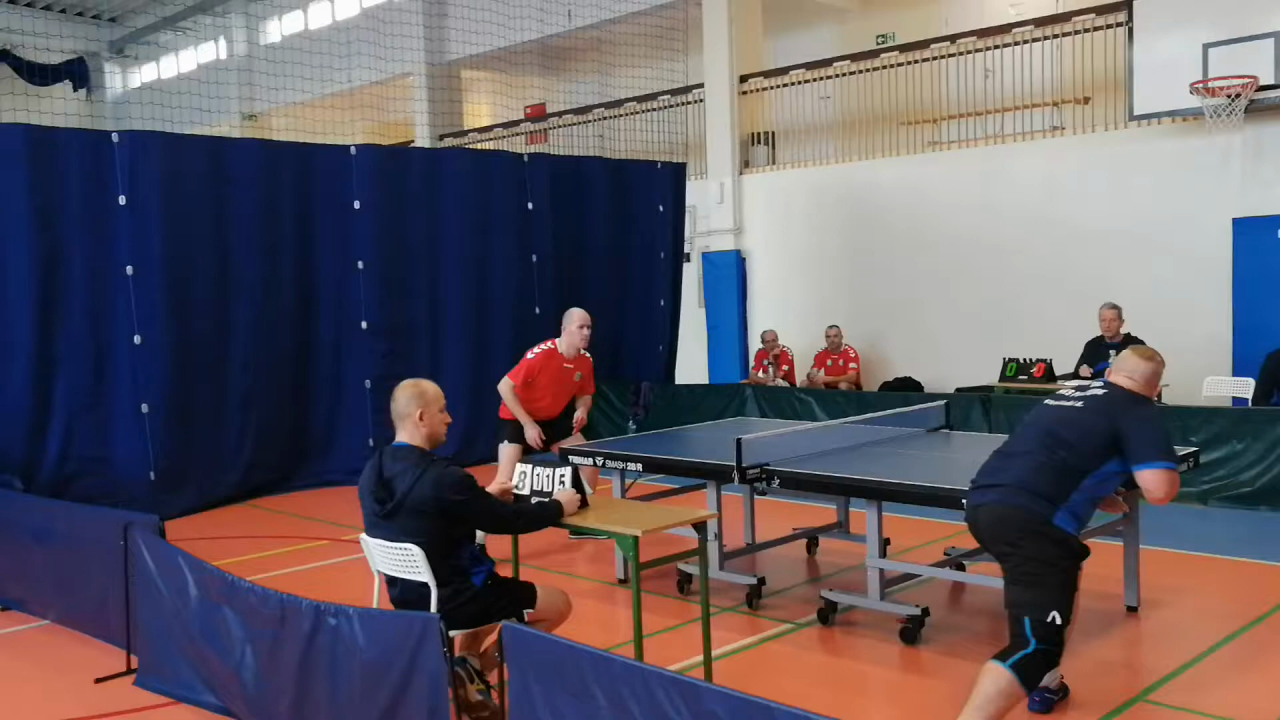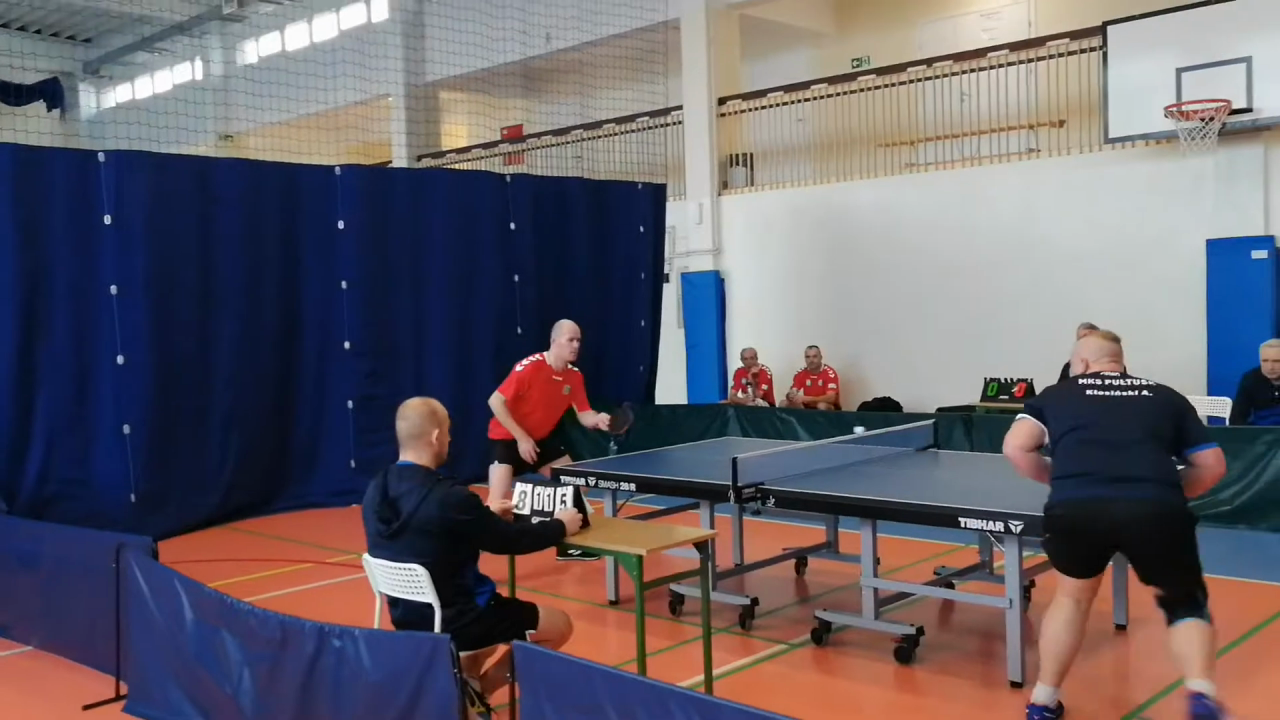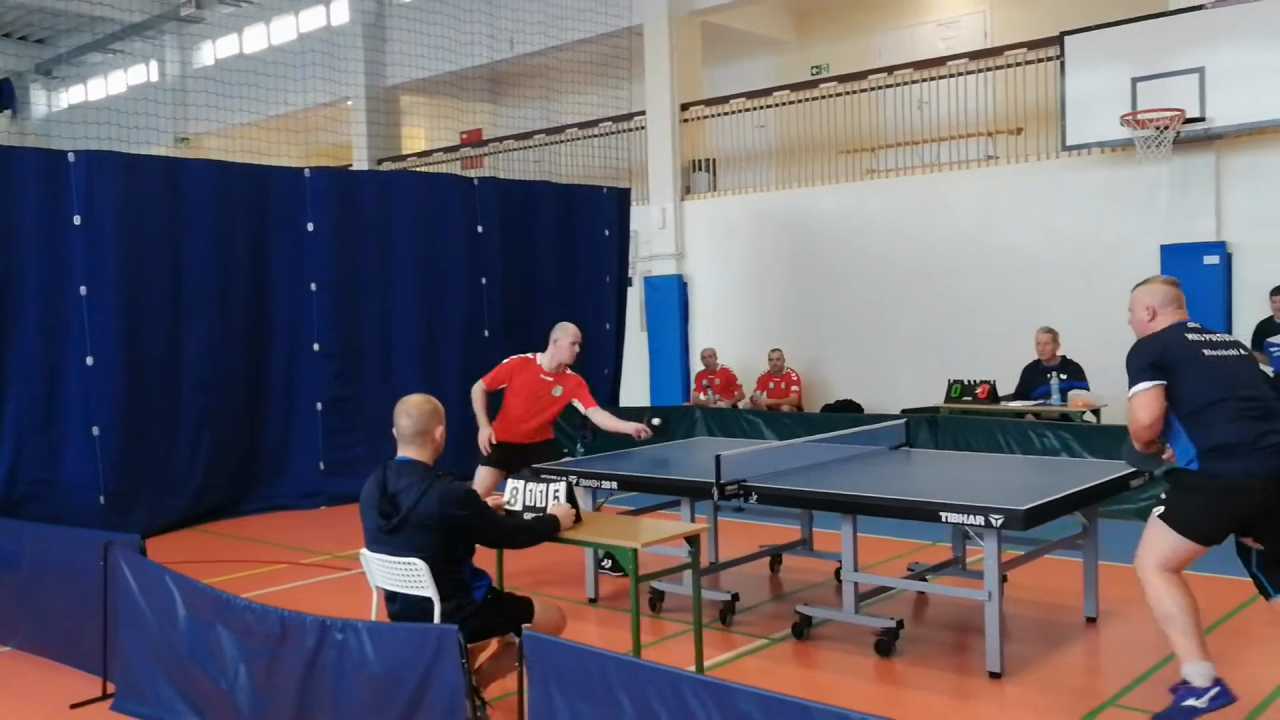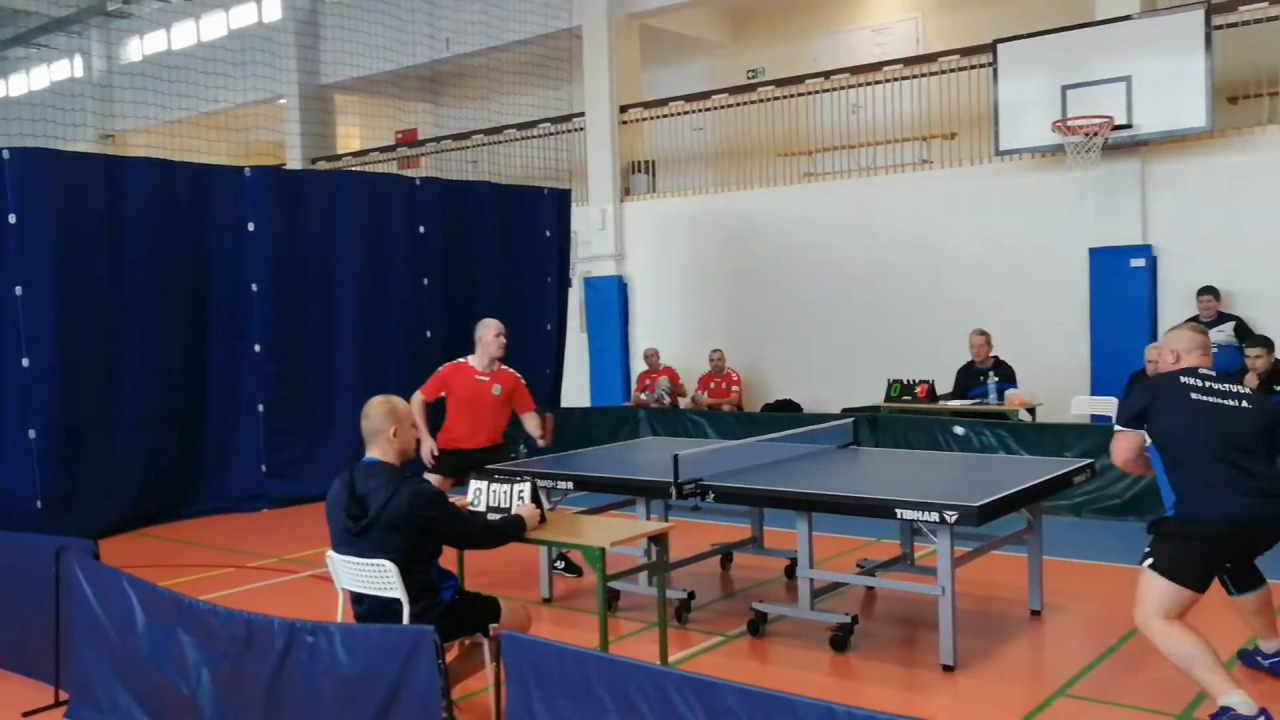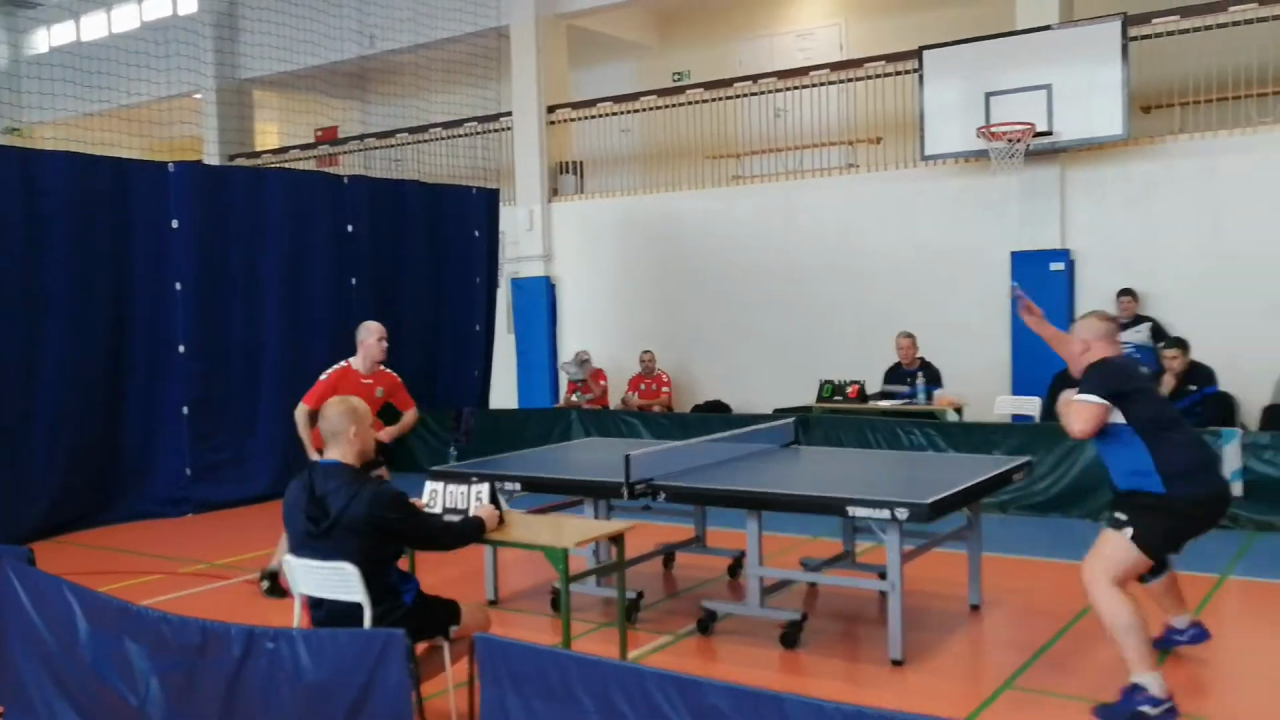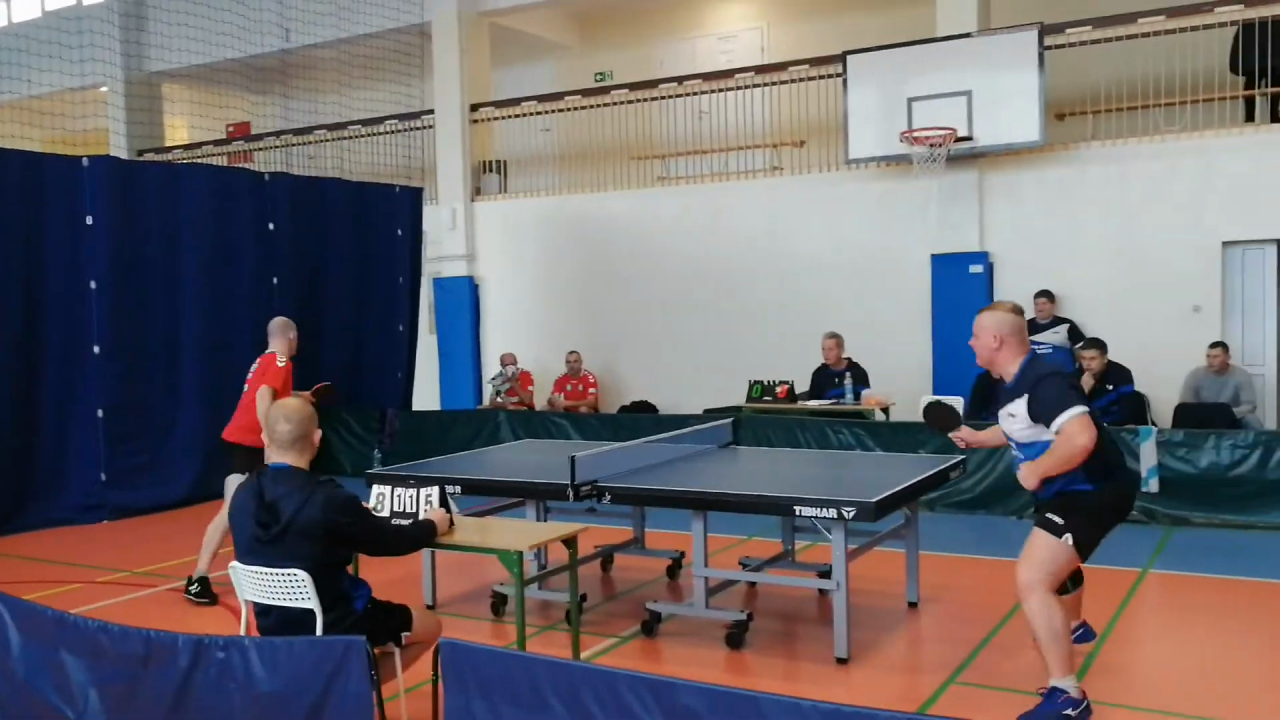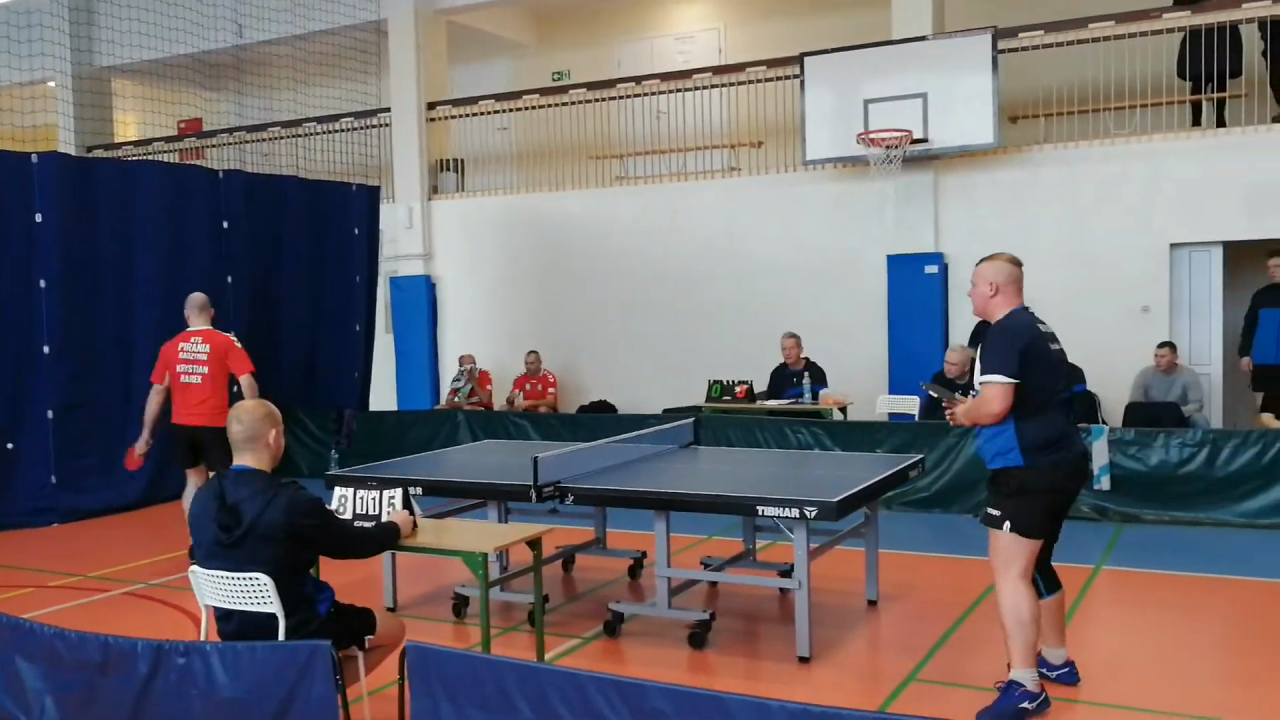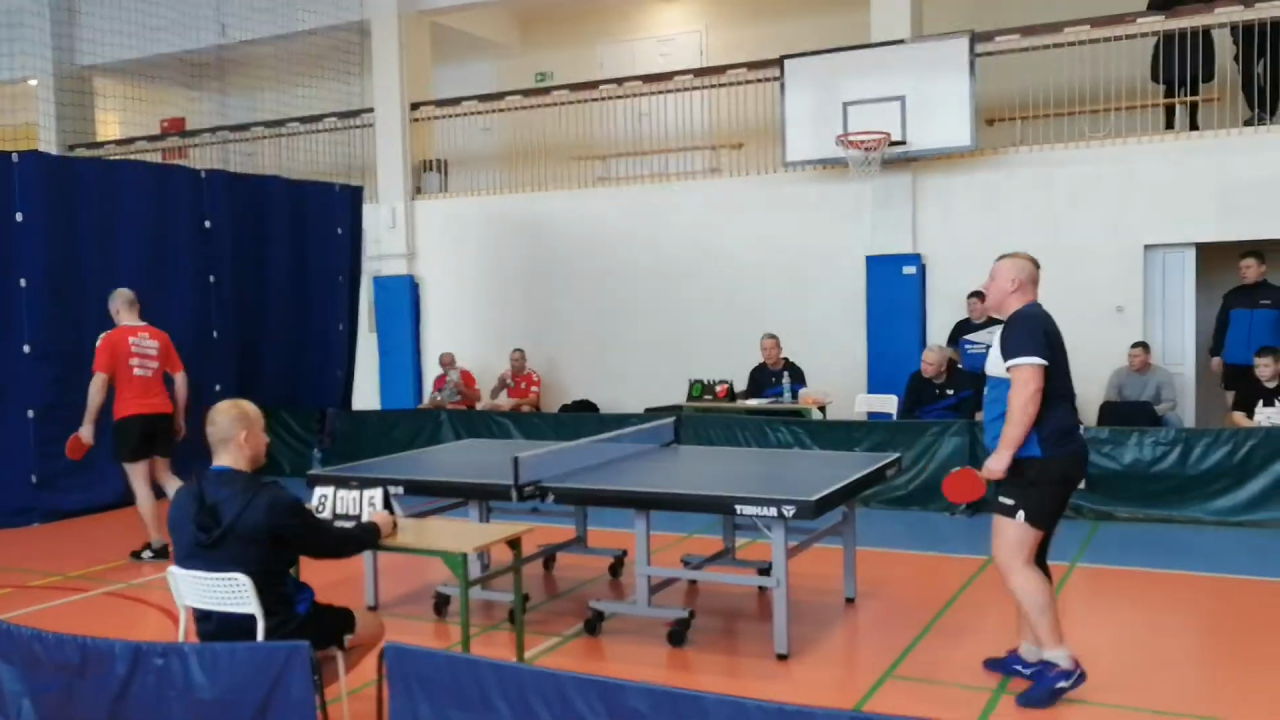
dt=0.4s
person 1, frame 1
left shoulder: (1062, 397)
right shoulder: (1138, 410)
right elbow: (1159, 489)
left wrist: (1095, 496)
left hip: (984, 503)
right hip: (1027, 518)
left knee: (1045, 587)
right knee: (1035, 645)
left ankle: (1046, 684)
person 1, frame 2
left shoulder: (1057, 393)
right shoulder: (1166, 397)
left elbow: (1015, 450)
right elbow: (1211, 466)
left hip: (1074, 507)
right hip: (1156, 507)
left knee: (1072, 598)
right knee: (1185, 606)
person 1, frame 3
left shoulder: (1150, 348)
right shoulder: (1230, 343)
left elbow: (1146, 419)
left wrist: (1144, 443)
left hip: (1222, 477)
left knee: (1153, 568)
left ankle: (1200, 682)
person 1, frame 4
left shoulder: (1154, 390)
left elbow: (1122, 455)
left wrist: (1153, 460)
left hip: (1200, 519)
left knee: (1153, 617)
right knee: (1234, 562)
person 1, frame 5
left shoulder: (1104, 370)
right shoulder: (1119, 369)
left elbow: (1081, 426)
right elbow: (1078, 358)
left wrist: (1068, 407)
right wrist: (1041, 325)
left hip: (1178, 497)
right hip: (1196, 490)
left knee: (1099, 578)
right knee: (1135, 552)
right ankle: (1183, 625)
person 1, frame 6
left shoulder: (1047, 380)
right shoulder: (1014, 381)
left elbow: (1081, 439)
left wrist: (1035, 472)
right wrist: (981, 438)
left hip: (1093, 493)
right hip: (1077, 491)
left knee: (1031, 581)
right knee: (1049, 567)
right ankle: (1073, 627)
person 1, frame 7
left shoulder: (1004, 333)
right shoulder: (1036, 329)
left elbow: (995, 405)
left wrist: (964, 414)
right wrist: (974, 408)
left hip: (1029, 471)
right hip: (1058, 462)
left knee: (1010, 574)
right knee: (1033, 566)
right ankle: (1056, 660)
person 1, frame 8
left shoulder: (1024, 323)
right shoulder: (1031, 323)
left elbow: (1029, 389)
left wrist: (1004, 452)
right wrist: (1011, 454)
left hip: (1038, 462)
right hip: (1043, 459)
left knee: (1012, 560)
right knee: (1026, 558)
left ankle: (1060, 661)
right ankle: (1035, 654)
person 2, frame 1
left shoulder: (374, 470)
right shoulder: (442, 476)
right elbow: (507, 520)
left wrist: (482, 497)
right wrist: (558, 506)
left hip: (407, 592)
right hip: (448, 599)
left knee: (495, 582)
right knee: (558, 603)
left ankle: (467, 663)
right ankle: (472, 671)
person 2, frame 2
left shoulder: (377, 490)
right shoulder: (448, 497)
right elbow: (511, 540)
left wrist: (484, 515)
right wrist: (560, 526)
left hip: (408, 613)
right hip: (452, 620)
left knee: (497, 607)
right knee: (559, 625)
left ankle: (466, 682)
right ankle: (472, 692)
person 2, frame 3
left shoulder: (374, 486)
right shoulder: (447, 492)
right elbow: (508, 535)
left wrist: (479, 510)
right wrist: (554, 521)
left hip: (404, 608)
right hip: (450, 613)
left knee: (495, 601)
right knee: (553, 618)
person 2, frame 4
left shoulder: (341, 488)
right shoulder: (414, 494)
right elbow: (476, 536)
left wrist: (444, 511)
right wrist: (519, 521)
left hip: (369, 610)
right hip: (418, 613)
left knee: (463, 599)
right knee: (519, 618)
person 2, frame 5
left shoulder: (297, 490)
right shoulder: (375, 496)
right elbow: (437, 537)
left wrist: (403, 512)
right wrist: (480, 523)
left hip: (326, 614)
right hip: (379, 617)
right knee: (478, 620)
person 2, frame 6
left shoulder: (243, 496)
right shoulder: (327, 500)
right elbow: (389, 542)
left wrist: (355, 516)
right wrist: (430, 526)
left hip: (272, 623)
right hip: (329, 626)
right knee: (430, 625)
person 2, frame 7
left shoulder: (204, 498)
right shoulder: (290, 502)
right elbow: (353, 544)
left wrist: (317, 518)
right wrist: (394, 528)
right hip: (293, 631)
right knee: (393, 628)
person 2, frame 8
left shoulder: (184, 498)
right shoulder: (270, 502)
right elbow: (334, 542)
left wrist: (296, 520)
right wrist: (374, 527)
right hip: (269, 631)
right knee: (372, 627)
person 3, frame 1
left shoulder: (586, 361)
right shoulder: (541, 354)
left elbow: (585, 395)
right elbow: (504, 387)
left wrist: (582, 411)
right wrist: (528, 424)
left hip: (554, 418)
right hip: (518, 418)
left knee: (589, 463)
right knee: (505, 480)
right ankle: (478, 537)
person 3, frame 2
left shoulder: (574, 376)
right shoulder: (529, 367)
left elbow: (585, 414)
right elbow: (496, 402)
left wrist: (600, 419)
right wrist: (520, 437)
left hip: (541, 440)
right hip: (509, 441)
left knee: (576, 486)
right knee: (499, 501)
left ankle: (569, 545)
person 3, frame 3
left shoulder: (573, 382)
right shoulder: (517, 365)
left elbow: (596, 414)
right elbow: (478, 388)
left wrist: (629, 426)
right wrist: (484, 425)
left hip: (542, 444)
right hip: (503, 441)
left ankle: (601, 553)
person 3, frame 4
left shoulder: (511, 378)
right shoulder: (451, 371)
left elbow: (528, 414)
right elbow: (418, 400)
left wrist: (539, 435)
right wrist: (425, 437)
left hip: (491, 448)
right hip: (452, 447)
left ankle: (553, 556)
person 3, frame 5
left shoulder: (390, 379)
right shoulder: (336, 375)
left elbow: (411, 411)
right elbow: (301, 411)
left wrist: (393, 430)
right wrist: (313, 453)
right ankle: (271, 572)
person 3, frame 6
left shoulder: (263, 362)
right shoulder: (279, 363)
right elbow: (262, 398)
left wrist: (300, 400)
left hip: (243, 440)
right hip: (244, 443)
right ankle: (198, 579)
person 3, frame 7
left shoulder: (171, 347)
right shoulder: (227, 342)
left elbow: (156, 393)
right elbow: (247, 383)
left wrist: (145, 434)
left hip: (181, 425)
right hip: (215, 425)
left knee: (194, 481)
person 3, frame 8
left shoulder: (109, 339)
right shoulder: (161, 338)
left elbow: (99, 383)
right elbow: (180, 379)
left wrist: (88, 423)
right wrist: (179, 416)
left hip: (130, 418)
right hip: (161, 415)
left knee: (140, 483)
right knee: (165, 476)
left ankle: (157, 545)
